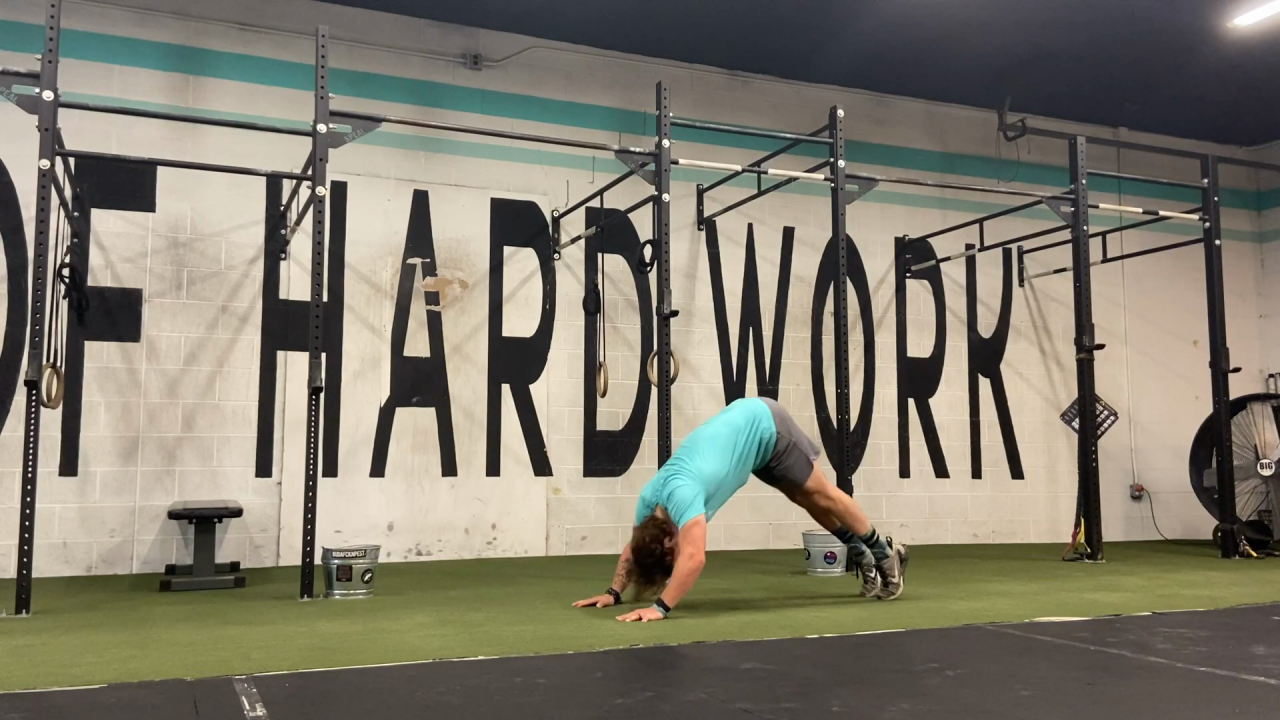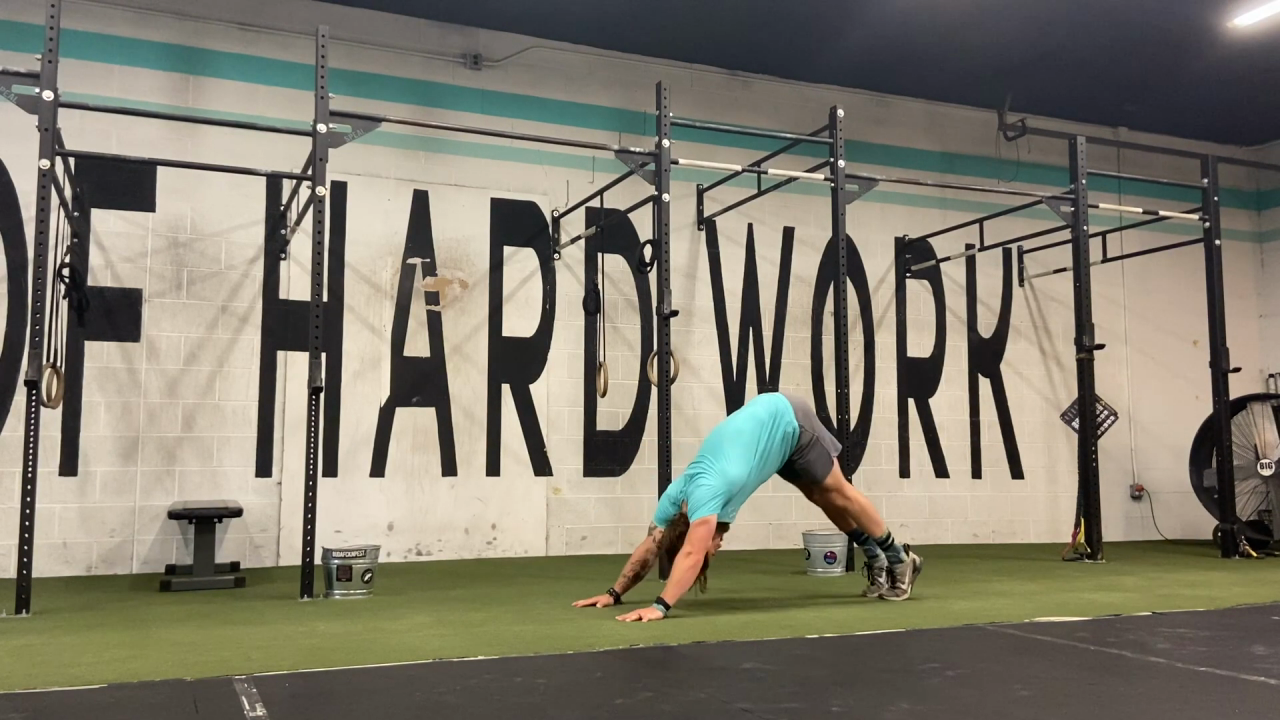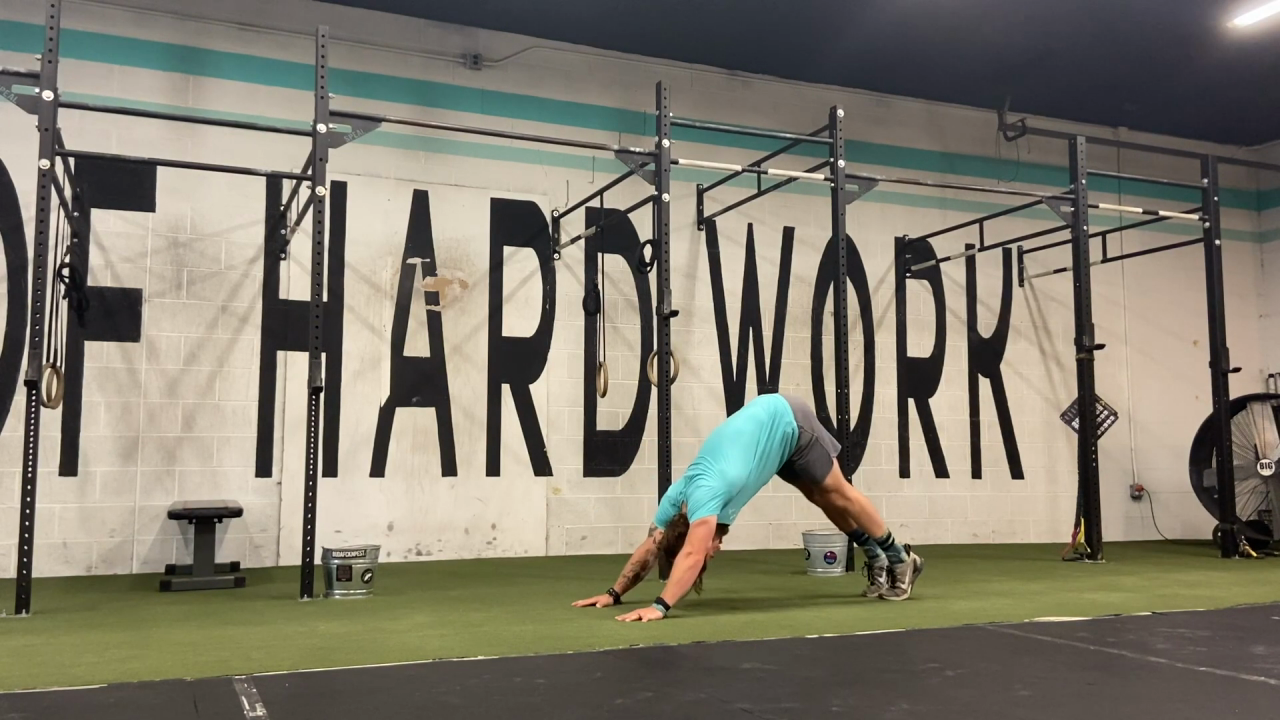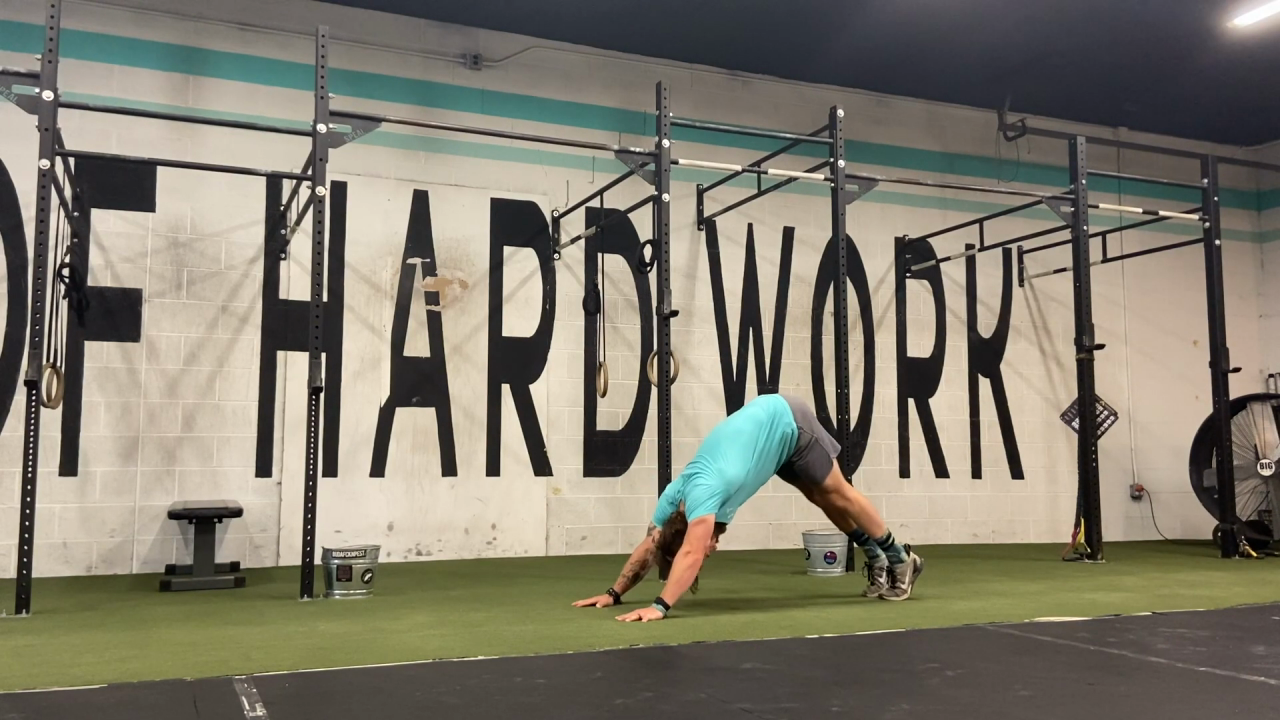
dt=0.3s
person 1, frame 1
left shoulder: (681, 494)
right shoulder: (650, 498)
left elbow: (694, 558)
right elbow: (634, 547)
left wrist: (661, 607)
right wrist: (613, 593)
left hip: (766, 425)
right hip: (742, 423)
left knee: (819, 495)
right knee: (804, 498)
left ankle: (884, 553)
right ankle: (864, 556)
person 1, frame 2
left shoulder: (705, 493)
right shoulder: (675, 497)
left elbow: (690, 556)
right elbow: (649, 547)
left wrist: (660, 607)
right wrist: (614, 593)
left hip: (788, 419)
right hip: (763, 419)
left knee: (836, 493)
right knee: (821, 497)
left ankle: (899, 558)
right ankle: (876, 558)
person 1, frame 3
left shoulder: (705, 494)
right shoulder: (676, 499)
left elbow: (692, 555)
right elbow: (649, 548)
left wrist: (660, 607)
right wrist: (614, 593)
left hip: (787, 421)
right hip: (764, 420)
left knee: (837, 494)
right knee: (821, 498)
left ankle: (899, 558)
right ankle: (877, 558)
person 1, frame 4
left shoulder: (701, 493)
right shoulder: (674, 497)
left elbow: (690, 554)
right elbow: (649, 547)
left wrist: (660, 606)
right wrist: (614, 592)
left hip: (786, 421)
right hip: (762, 420)
left knee: (836, 494)
right knee: (822, 498)
left ankle: (899, 558)
right ankle: (877, 559)
